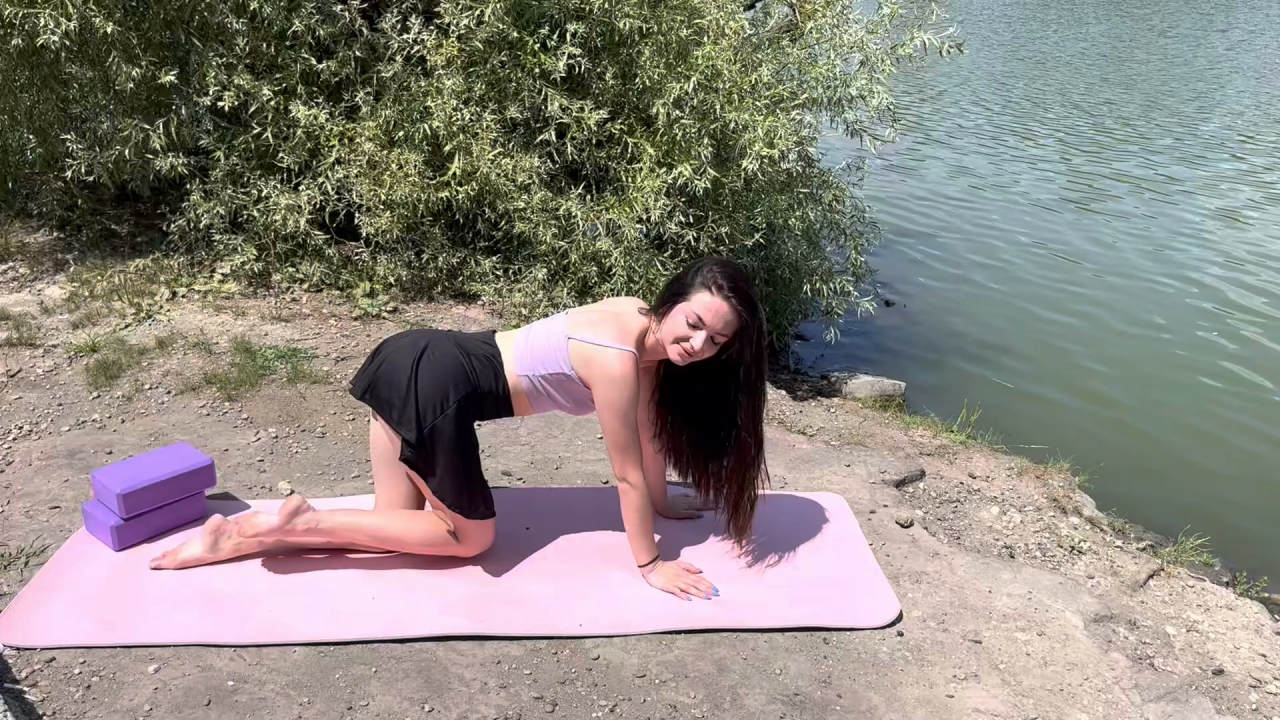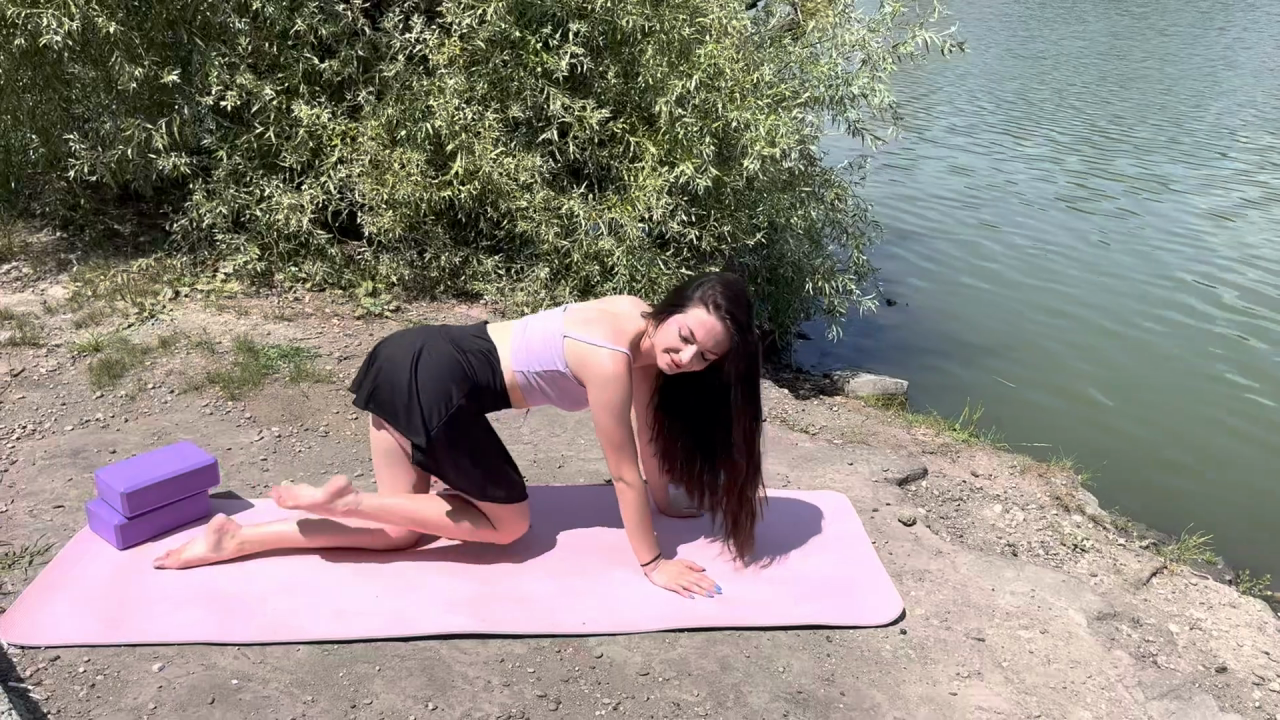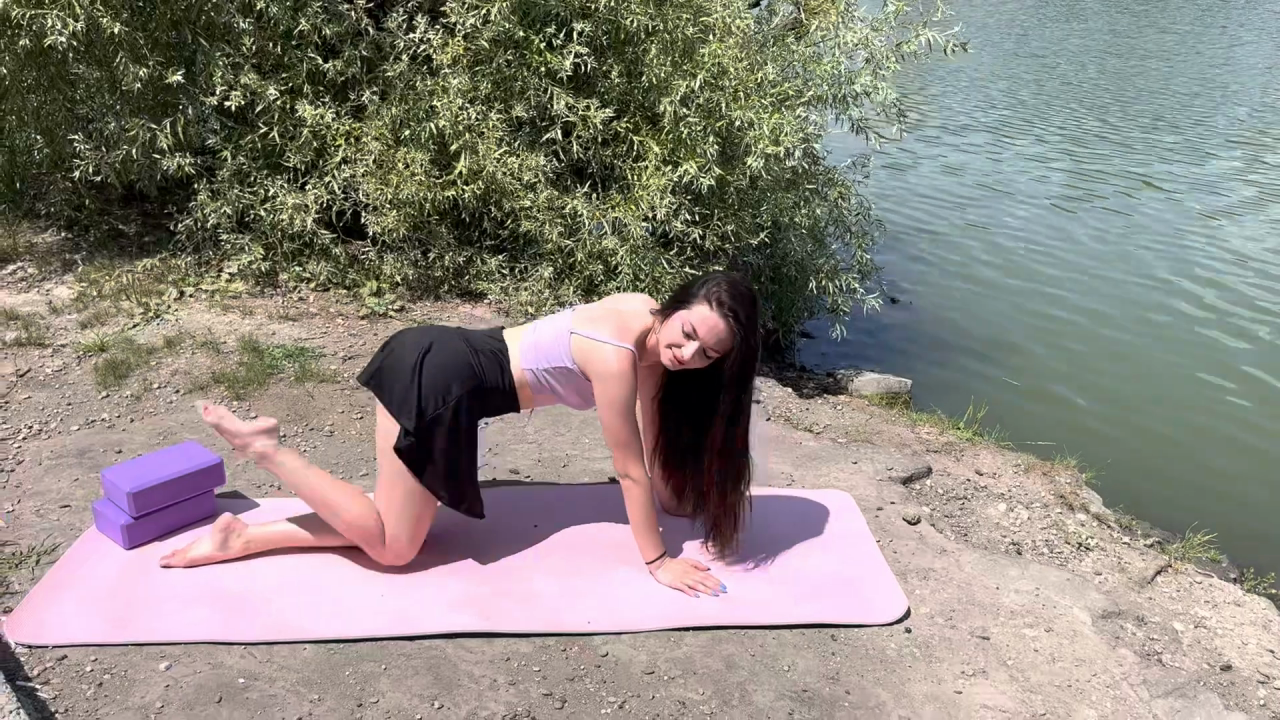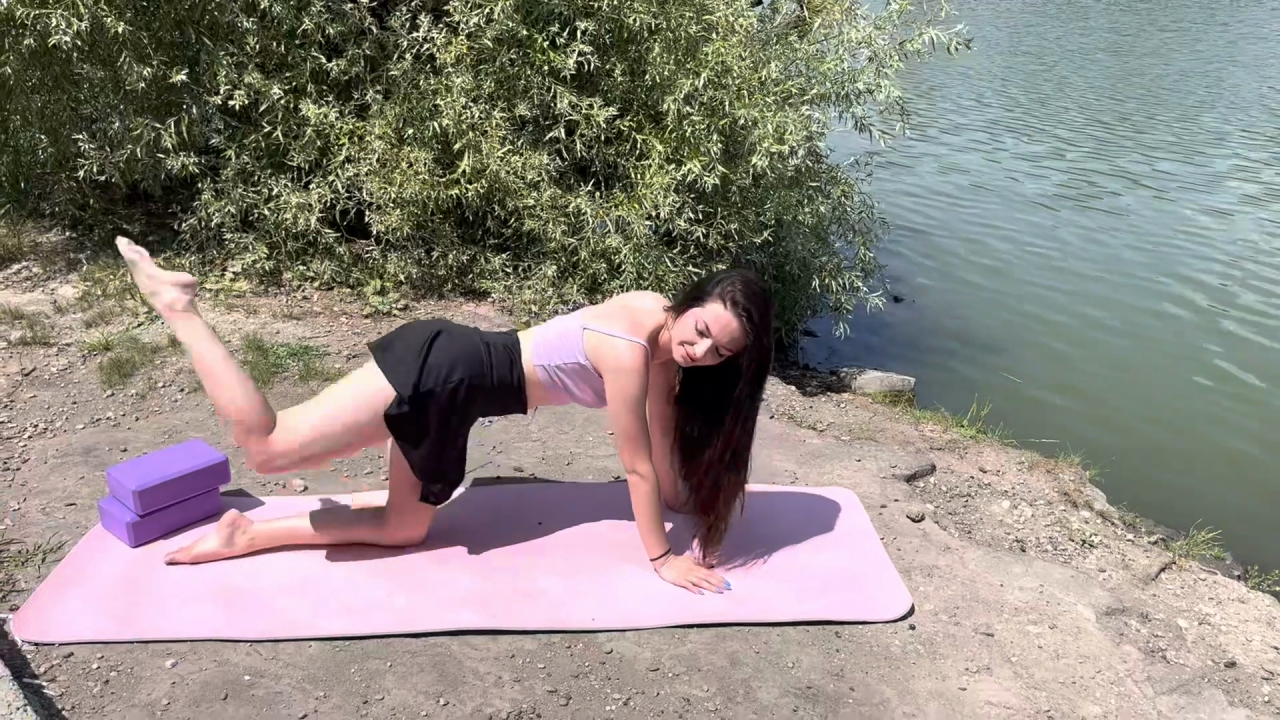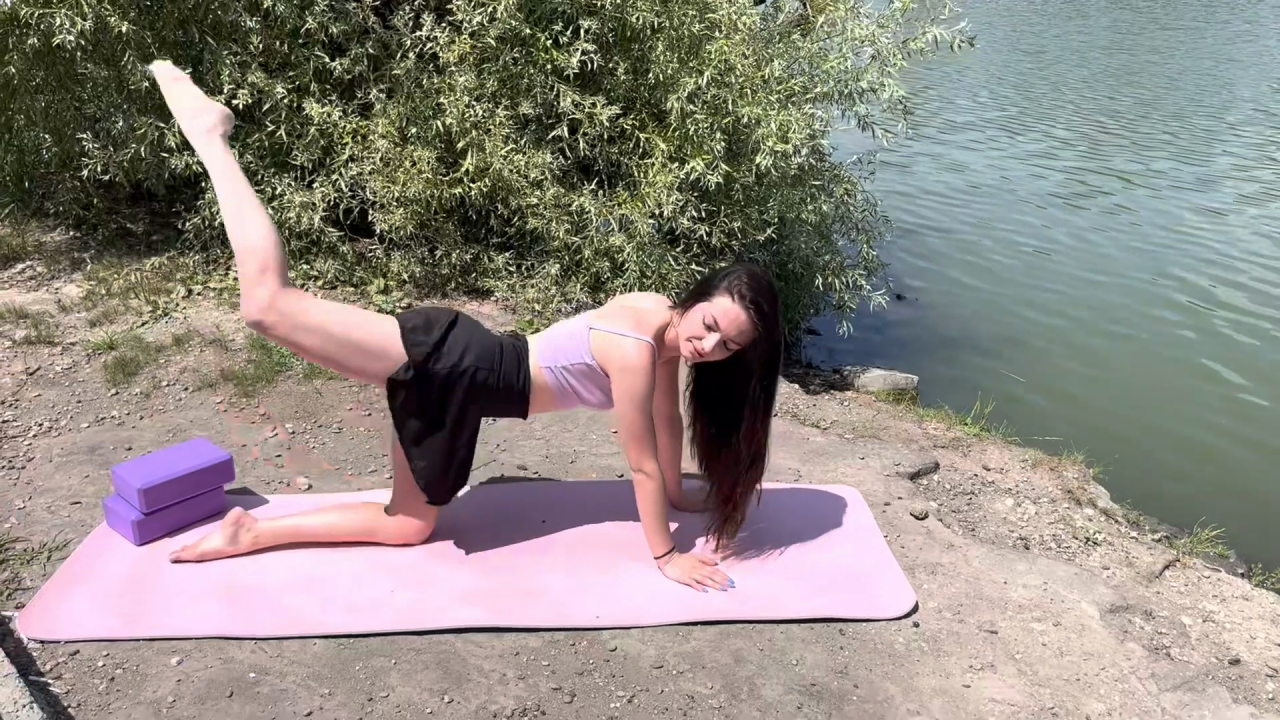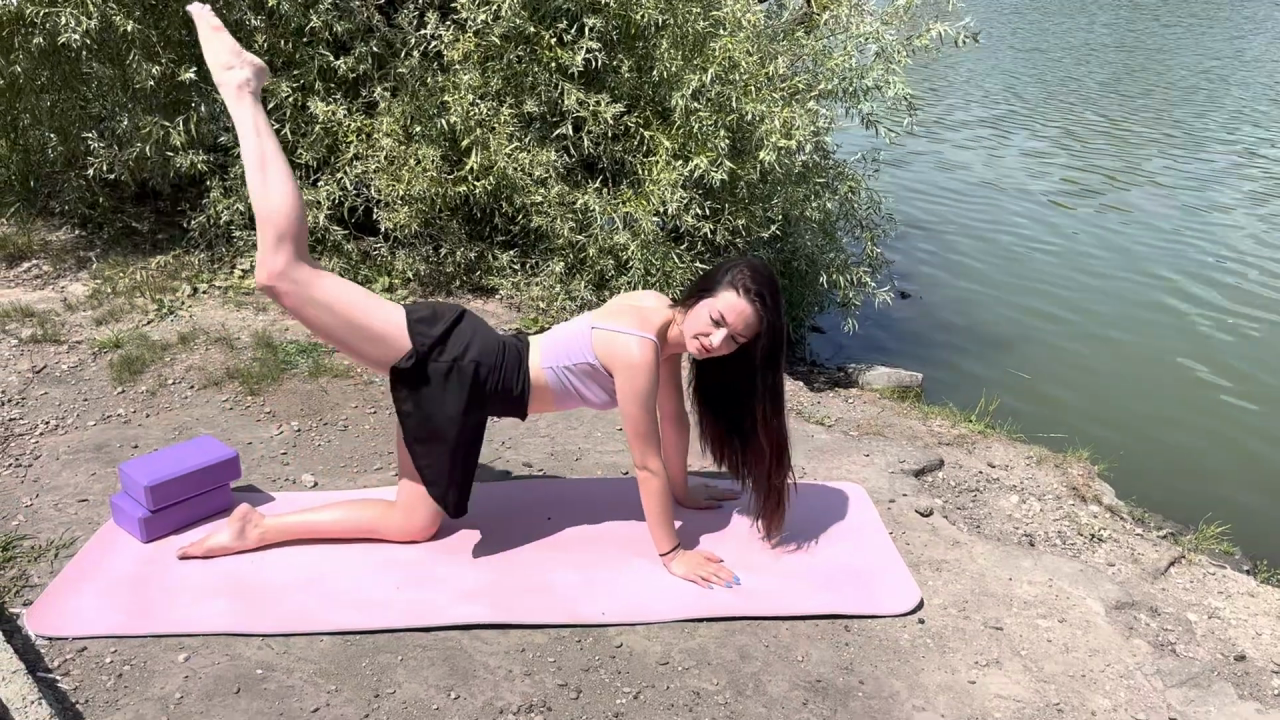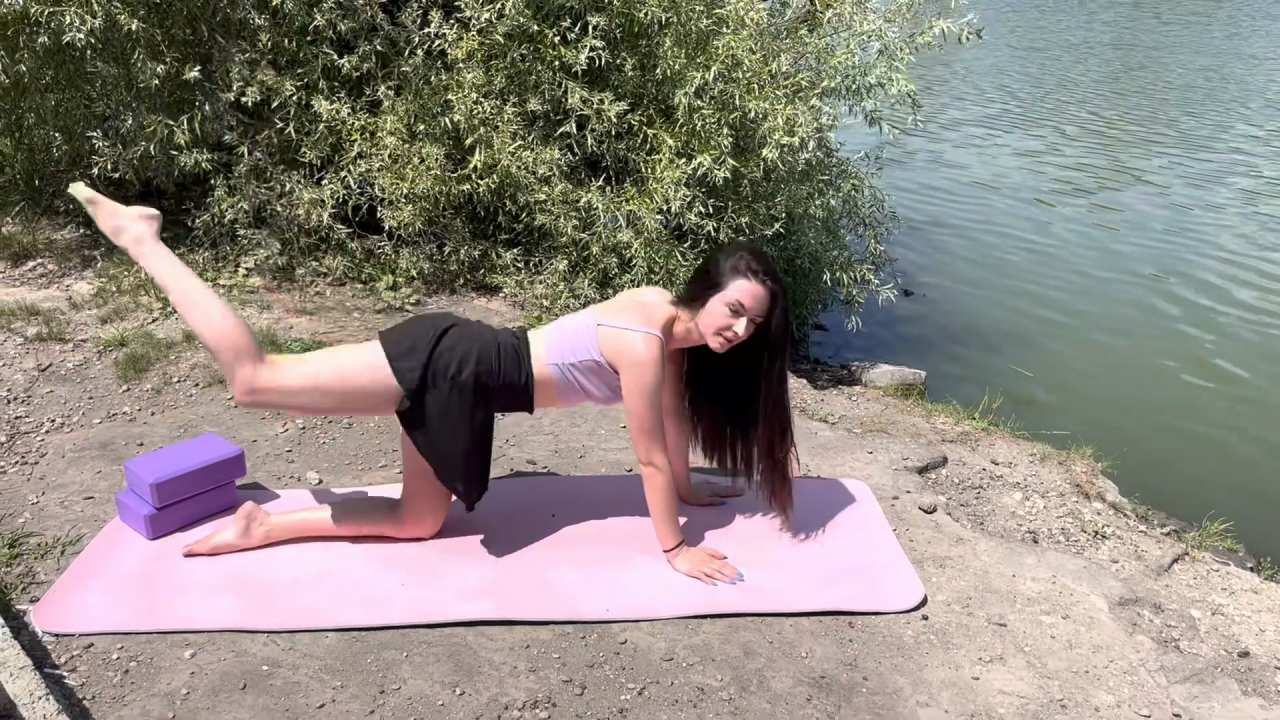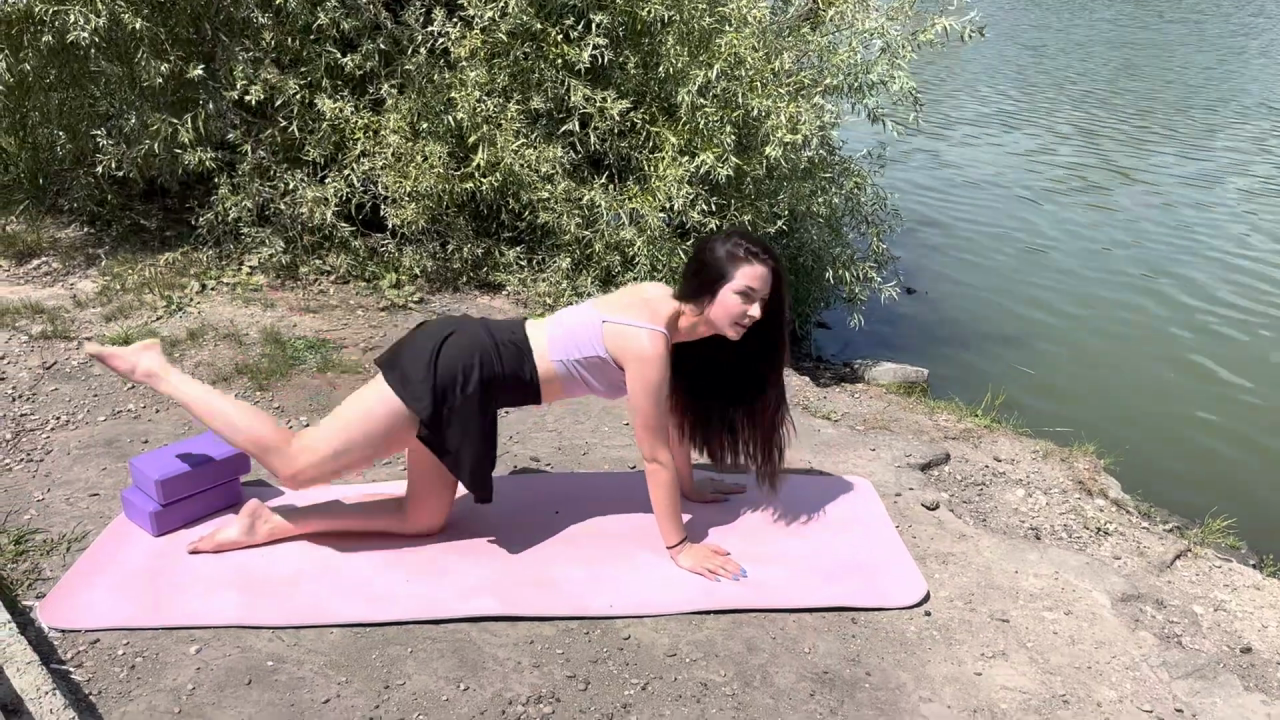
dt=0.2s
person 1, frame 1
left shoulder: (641, 320)
right shoulder: (618, 360)
left elbow: (650, 428)
right elbow: (627, 472)
left wrist: (661, 501)
right wrist: (649, 563)
left hip: (420, 361)
right hip: (433, 386)
left knee: (400, 526)
right knee: (467, 539)
left ankle: (233, 537)
right ankle: (301, 522)
person 1, frame 2
left shoulder: (639, 318)
right shoulder: (611, 358)
left elbow: (648, 426)
right elbow: (625, 470)
left wrist: (663, 499)
right wrist: (652, 561)
left hip: (420, 359)
right hip: (433, 383)
left knee: (401, 528)
right knee: (509, 523)
left ankle: (235, 536)
right ankle: (342, 500)
person 1, frame 3
left shoulder: (647, 316)
right shoulder: (616, 355)
left elbow: (655, 428)
right elbow: (630, 469)
left wrist: (669, 500)
right wrist: (657, 559)
left hip: (442, 367)
right hip: (437, 380)
left knee: (401, 531)
right knee: (394, 550)
left ankle: (239, 535)
right ankle: (268, 448)
person 1, frame 4
left shoulder: (655, 310)
right shoulder: (630, 352)
left elbow: (660, 430)
right elbow: (638, 466)
left wrist: (674, 505)
right wrist: (664, 558)
left hip: (460, 368)
right hip: (441, 372)
left knee: (406, 525)
right knee: (266, 449)
left ankle: (247, 529)
right ankle: (180, 304)
person 1, frame 5
left shoulder: (656, 310)
right shoulder: (636, 349)
left elbow: (666, 434)
right elbow: (643, 467)
left wrist: (671, 505)
right wrist: (665, 557)
left hip: (456, 388)
right hip: (449, 366)
left knee: (410, 526)
right knee: (268, 304)
left ankle: (252, 529)
right ankle: (211, 133)
person 1, frame 6
left shoulder: (674, 325)
right shoulder: (638, 351)
left elbow: (672, 436)
right elbow: (648, 461)
left wrist: (689, 491)
right wrist: (673, 553)
left hip: (455, 385)
right hip: (450, 359)
left knee: (415, 524)
right knee: (281, 270)
left ankle: (257, 527)
right ankle: (241, 91)
person 1, frame 7
left shoulder: (669, 317)
right shoulder: (643, 344)
left elbow: (675, 418)
right elbow: (651, 458)
left wrist: (687, 488)
right wrist: (673, 545)
left hip: (461, 372)
right hip: (449, 363)
left knee: (420, 520)
right knee: (254, 374)
left ankle: (260, 526)
right ankle: (144, 239)
person 1, frame 8
left shoulder: (664, 304)
right shoulder: (649, 342)
left elbow: (674, 412)
right elbow: (655, 453)
left wrist: (687, 485)
right wrist: (677, 543)
left hip: (464, 355)
right hip: (456, 370)
left knee: (423, 515)
right knee: (294, 459)
left ankle: (262, 524)
right ankle: (154, 369)
